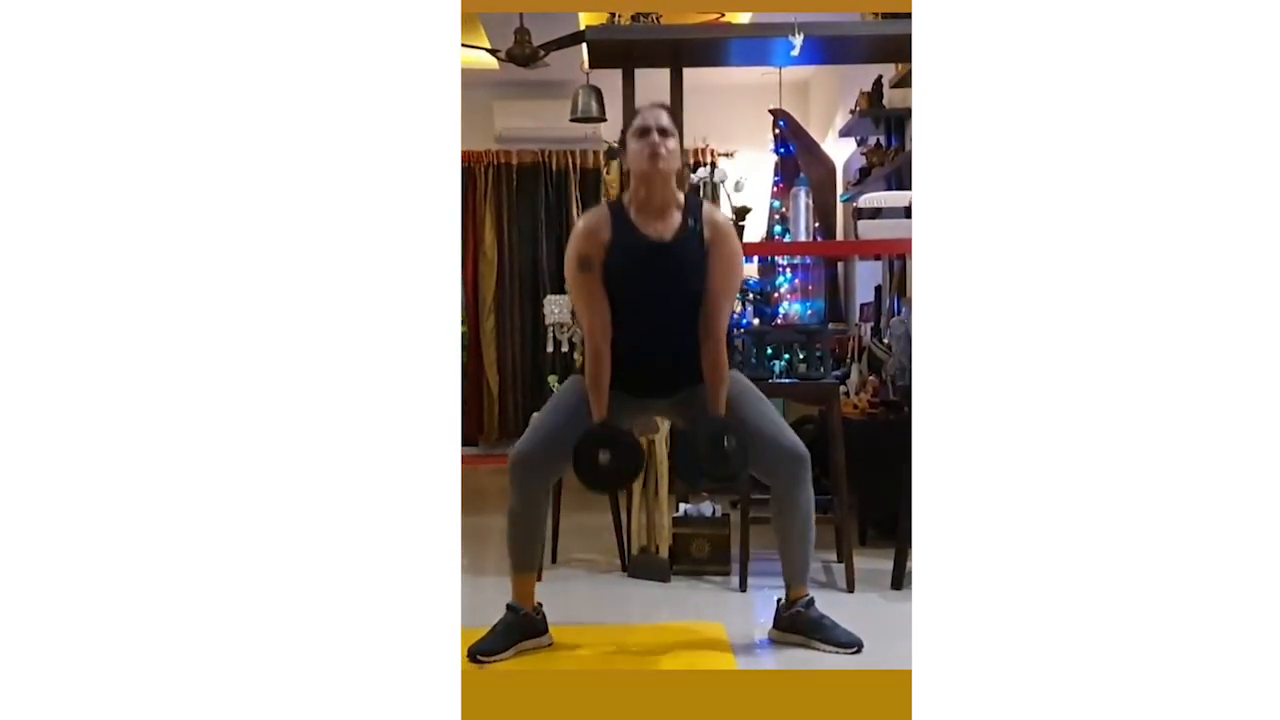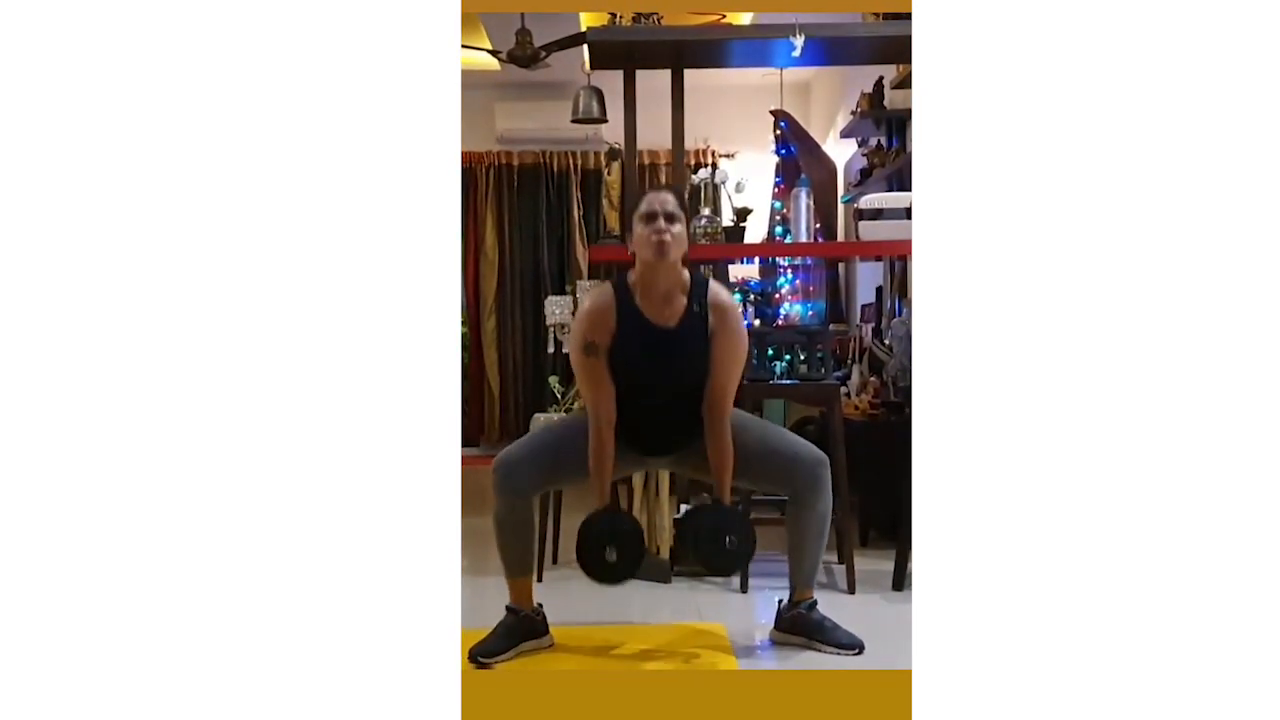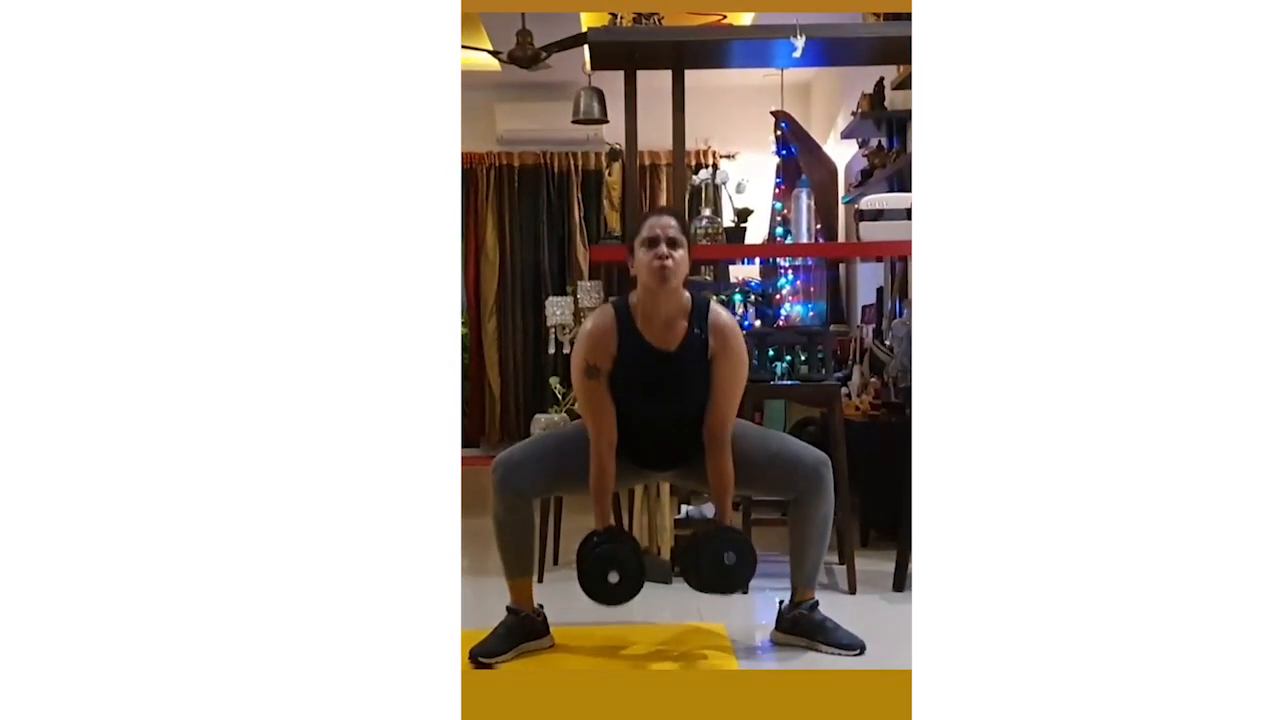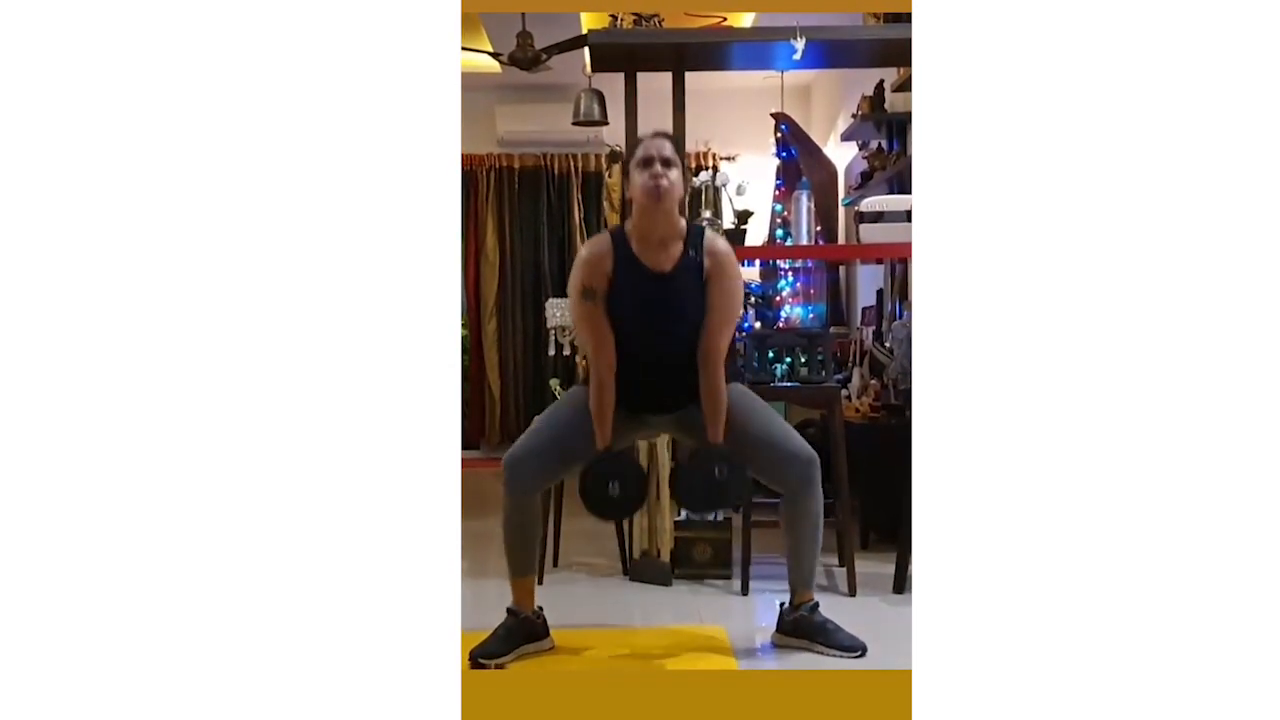
dt=0.3s
person 1, frame 1
left shoulder: (714, 226)
right shoulder: (594, 230)
left elbow: (714, 329)
right elbow: (597, 337)
left wrist: (717, 416)
right wrist: (599, 423)
left hip: (694, 378)
right hip: (619, 380)
left knee: (792, 460)
right knee: (527, 463)
left ankle: (796, 608)
right ankle: (525, 613)
person 1, frame 2
left shoulder: (719, 308)
right shoulder: (600, 311)
left elbow: (719, 415)
right elbow: (601, 422)
left wrist: (722, 502)
right wrist: (602, 507)
left hip: (693, 435)
right hip: (625, 435)
left knee: (811, 471)
right knee: (510, 475)
left ankle: (798, 611)
right ankle: (524, 617)
person 1, frame 3
left shoulder: (720, 329)
right shoulder: (601, 333)
left elbow: (719, 437)
right elbow: (602, 445)
left wrist: (723, 525)
right wrist: (603, 530)
left hip: (695, 448)
right hip: (626, 449)
left knee: (814, 473)
right knee: (509, 477)
left ankle: (800, 612)
right ankle: (525, 618)
person 1, frame 4
left shoulder: (715, 254)
right shoulder: (599, 256)
left elbow: (714, 354)
right elbow: (600, 356)
left wrist: (715, 446)
right wrist: (604, 448)
left hip: (695, 393)
right hip: (620, 395)
left knee: (801, 465)
right knee: (520, 470)
left ankle: (802, 614)
right ankle: (523, 619)
